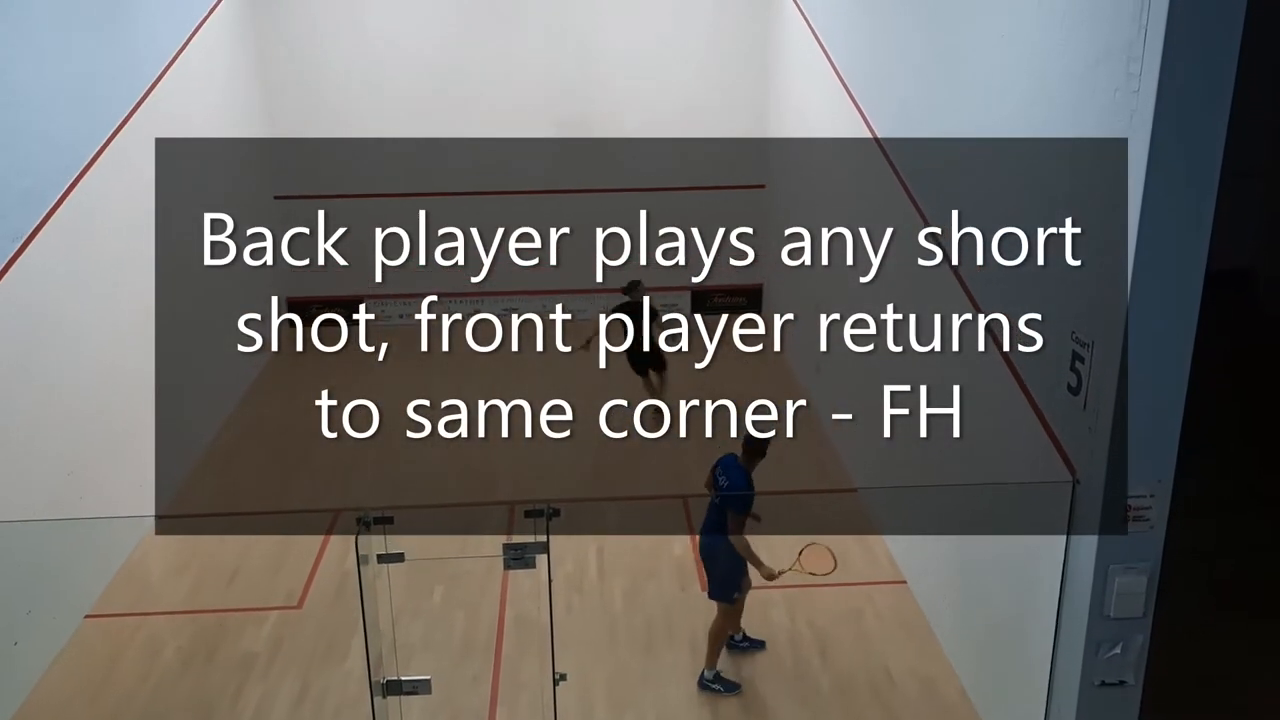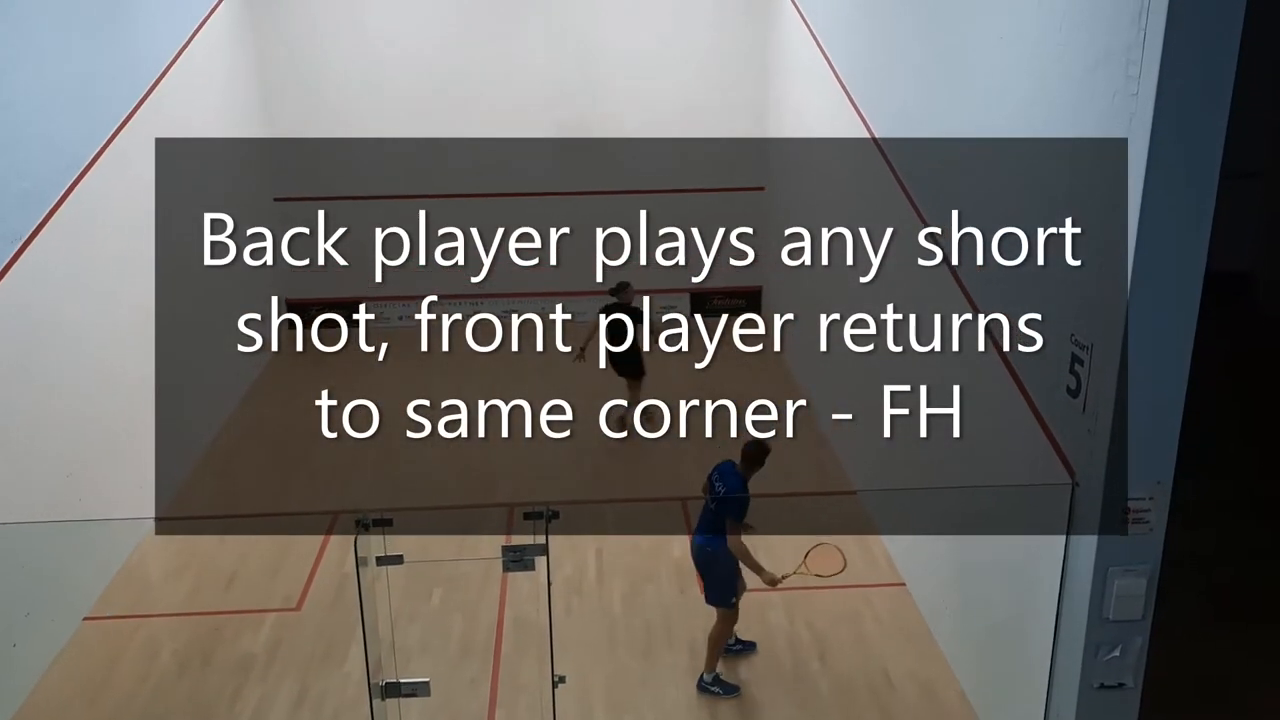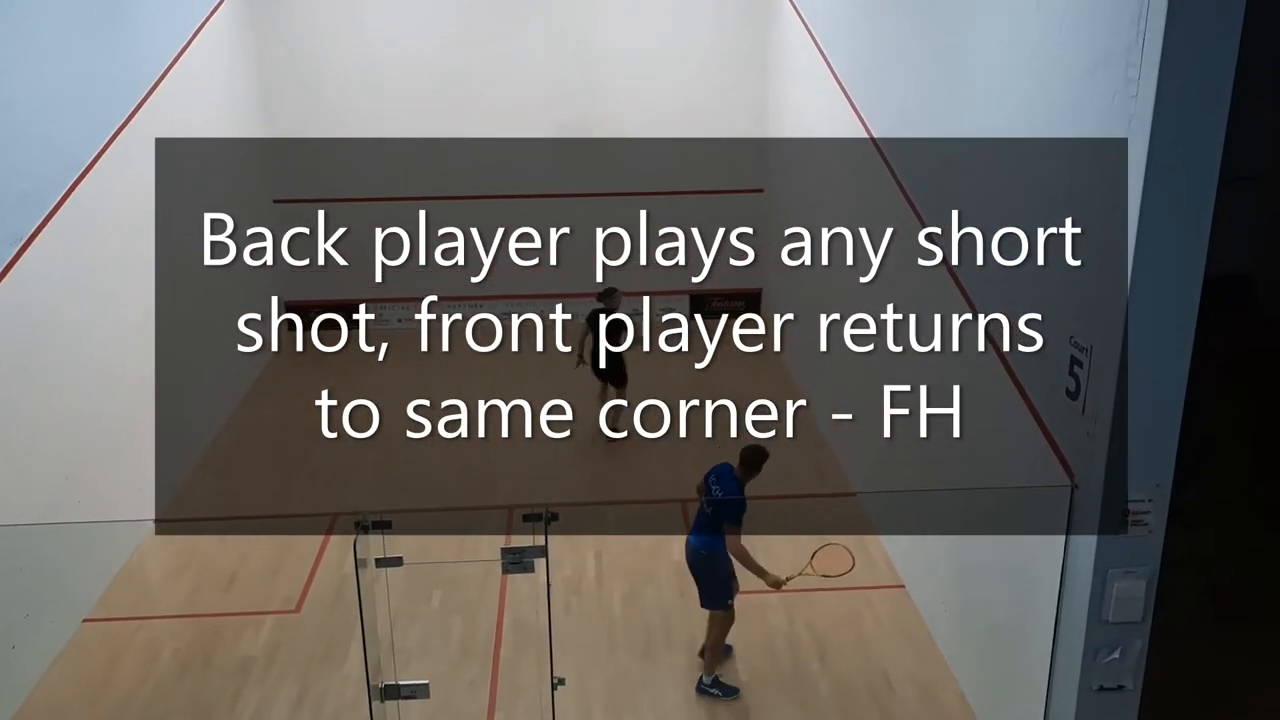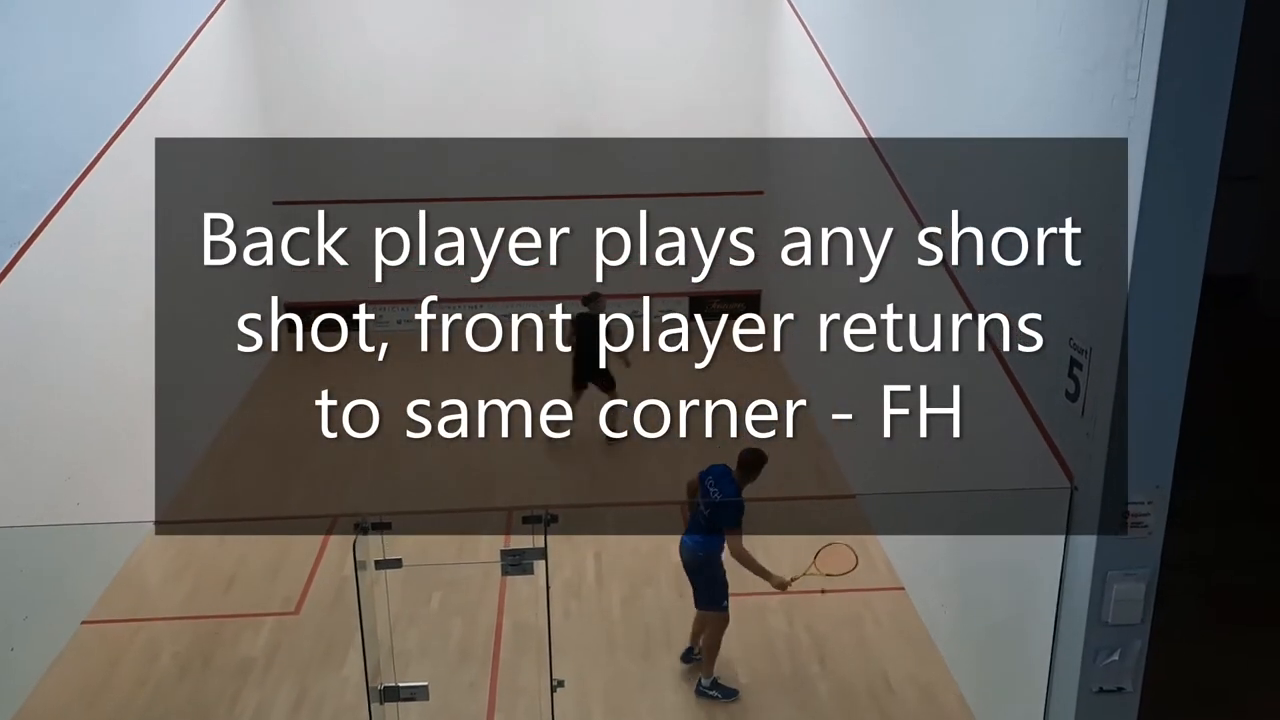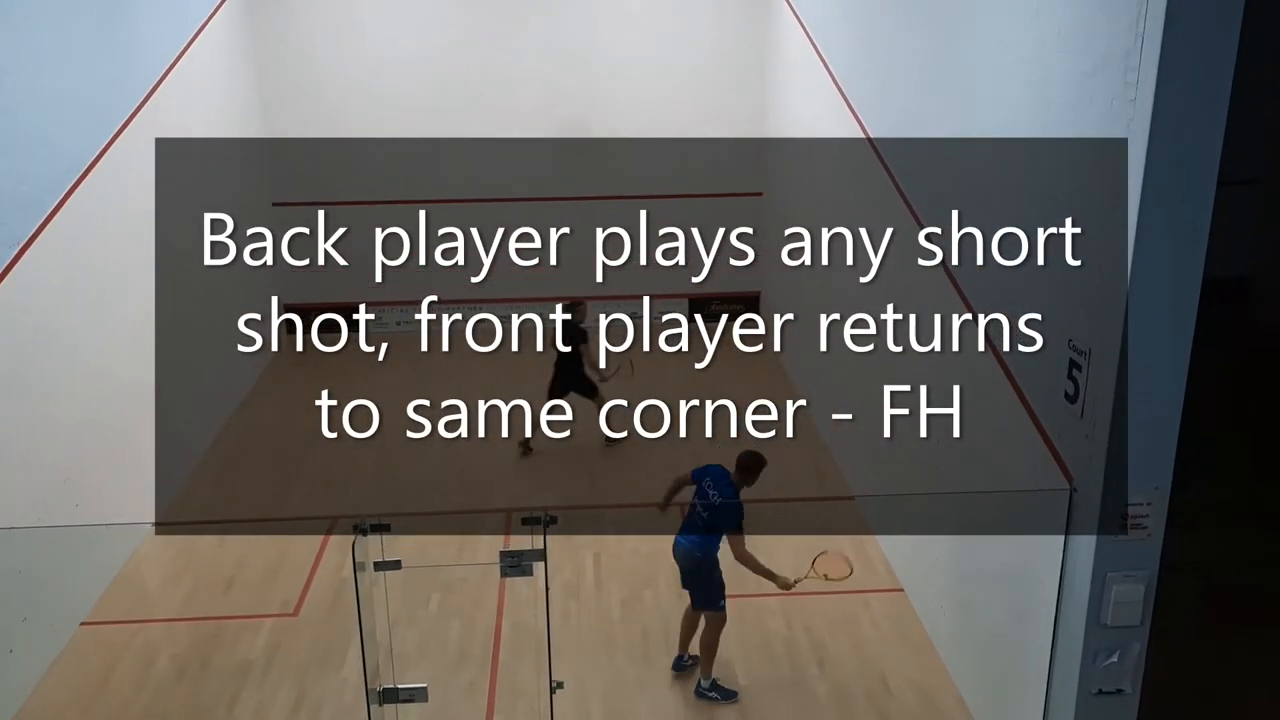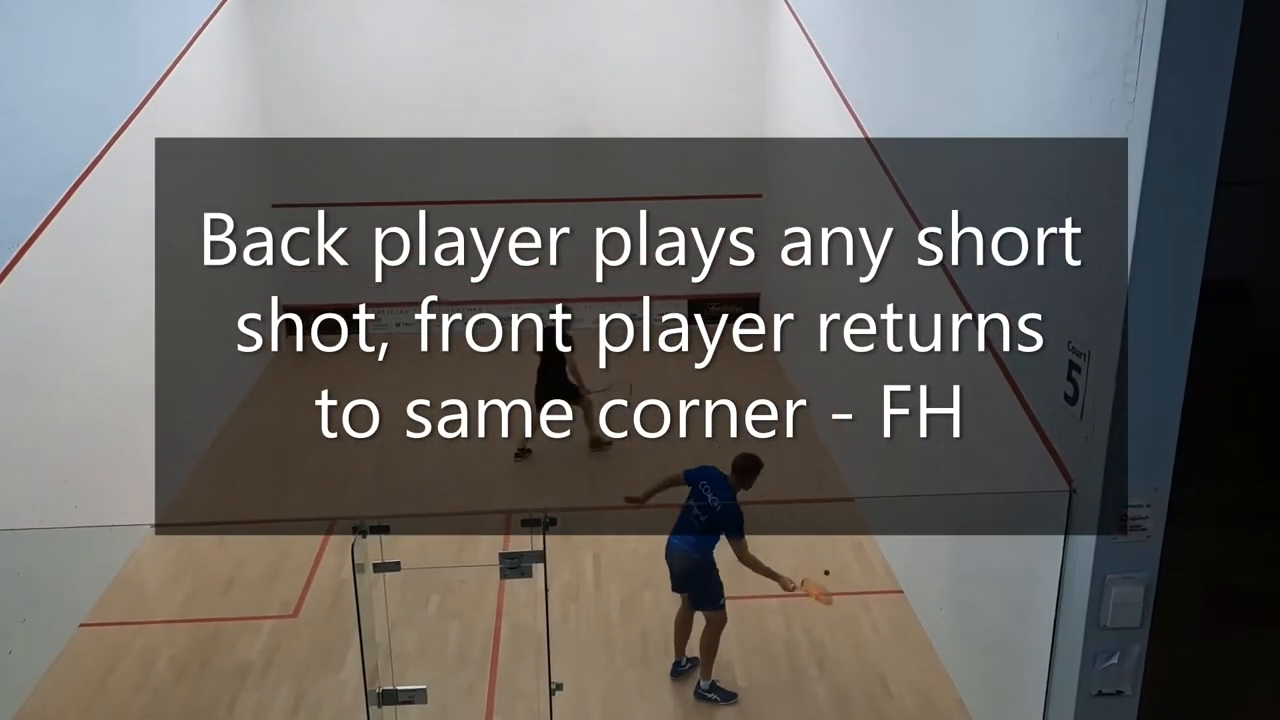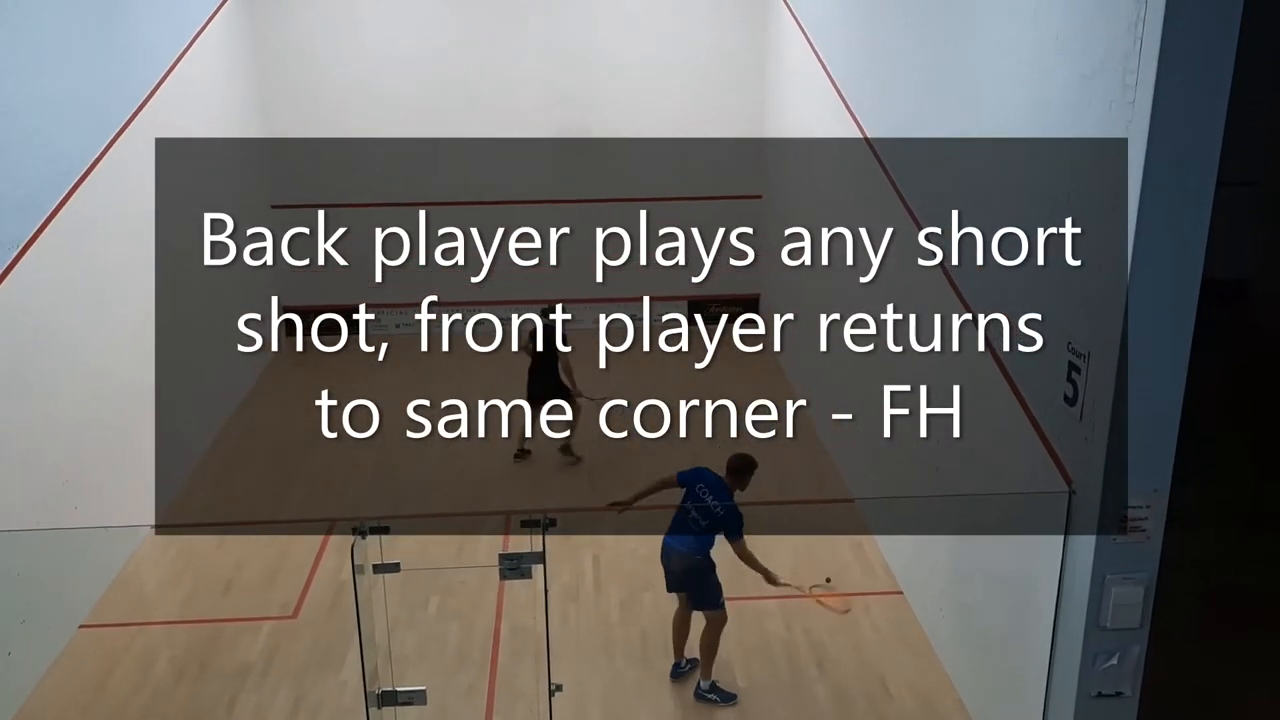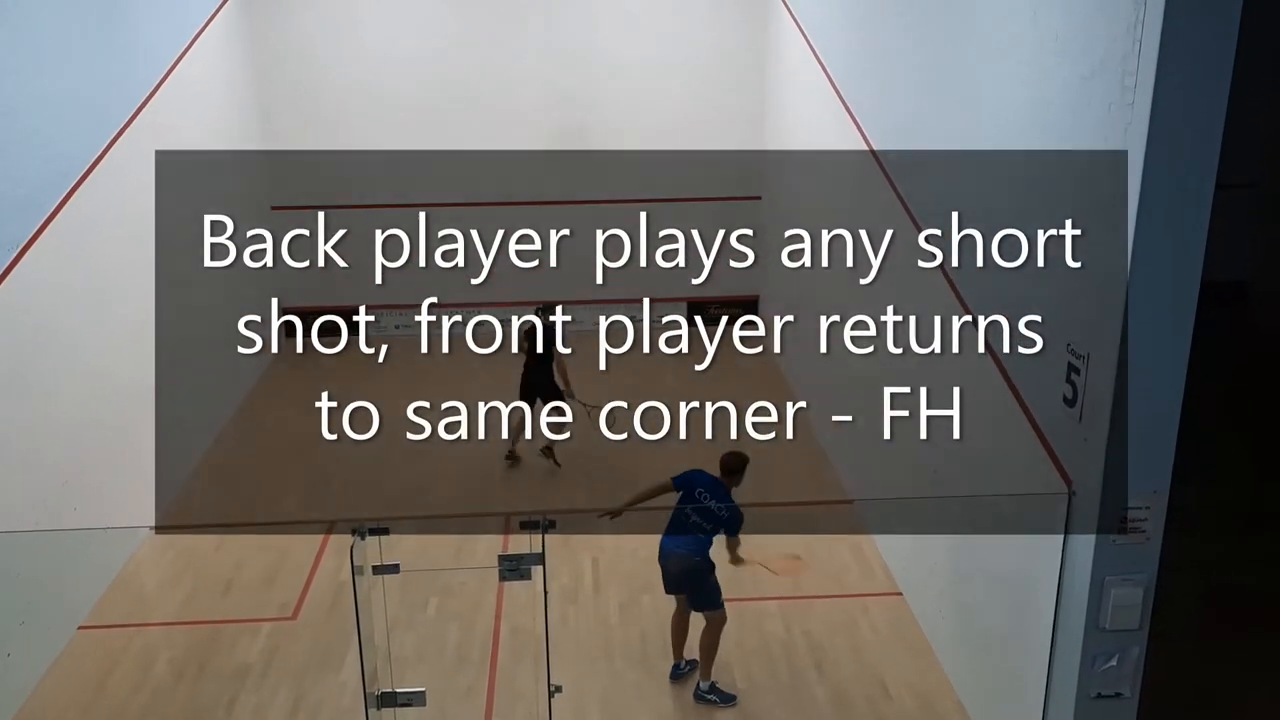
dt=0.1s
person 1, frame 1
left shoulder: (727, 461)
right shoulder: (742, 486)
left elbow: (709, 485)
right elbow: (734, 535)
right wrist: (760, 566)
left hip: (712, 538)
right hip: (719, 546)
left knee: (742, 586)
right knee: (727, 611)
left ankle: (736, 637)
right ankle: (709, 676)
person 1, frame 2
left shoulder: (724, 467)
right shoulder: (738, 495)
left elbow: (706, 491)
right elbow: (734, 543)
right wrist: (762, 573)
left hip: (705, 543)
right hip: (712, 552)
left knee: (737, 589)
right knee: (727, 615)
left ankle: (729, 642)
right ankle: (708, 679)
person 1, frame 3
left shoulder: (721, 470)
right shoulder: (734, 498)
left elbow: (700, 490)
right elbow: (734, 547)
right wrist: (765, 576)
left hip: (698, 545)
right hip: (706, 554)
left knee: (730, 590)
right knee: (724, 617)
left ankle: (710, 647)
right ankle: (707, 681)
person 1, frame 4
left shoulder: (717, 471)
right shoulder: (731, 503)
left elbow: (691, 486)
right elbow: (736, 551)
left wrist: (689, 510)
right wrist: (771, 578)
left hip: (689, 545)
right hip: (702, 556)
left knee: (707, 602)
right knee: (719, 619)
left ankle: (692, 650)
right ankle: (706, 683)
person 1, frame 5
left shoulder: (712, 472)
right shoulder: (731, 506)
left elbow: (679, 481)
right elbow: (740, 553)
left wrist: (665, 502)
right wrist: (776, 579)
left hip: (682, 546)
right hip: (699, 557)
left knee: (697, 604)
right knee: (716, 619)
left ankle: (682, 658)
right ankle: (705, 684)
person 1, frame 6
left shoulder: (707, 474)
right shoulder: (731, 510)
left elbow: (670, 481)
right elbow: (743, 556)
left wrist: (644, 498)
right wrist: (779, 578)
left hip: (674, 547)
right hip: (694, 558)
left knee: (688, 603)
right knee: (717, 620)
left ankle: (679, 662)
right ankle: (705, 686)
person 1, frame 7
left shoulder: (701, 476)
right shoulder: (731, 512)
left elbow: (662, 483)
right elbow: (742, 553)
left wrist: (630, 501)
right wrist: (767, 574)
left hip: (669, 549)
right hip: (693, 561)
left knee: (685, 604)
right knee: (717, 619)
left ankle: (679, 663)
right ankle: (705, 686)
person 1, frame 8
left shoulder: (696, 478)
right shoulder: (733, 513)
left elbow: (656, 490)
right elbow: (733, 548)
left wrist: (621, 508)
right wrist: (736, 558)
left hip: (667, 551)
right hip: (693, 562)
left knee: (683, 607)
right knee: (716, 620)
left ankle: (679, 665)
right ankle: (704, 687)
